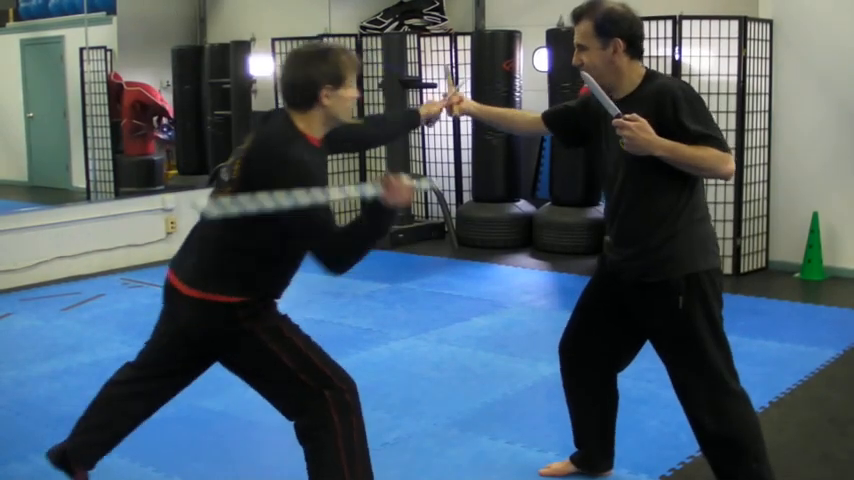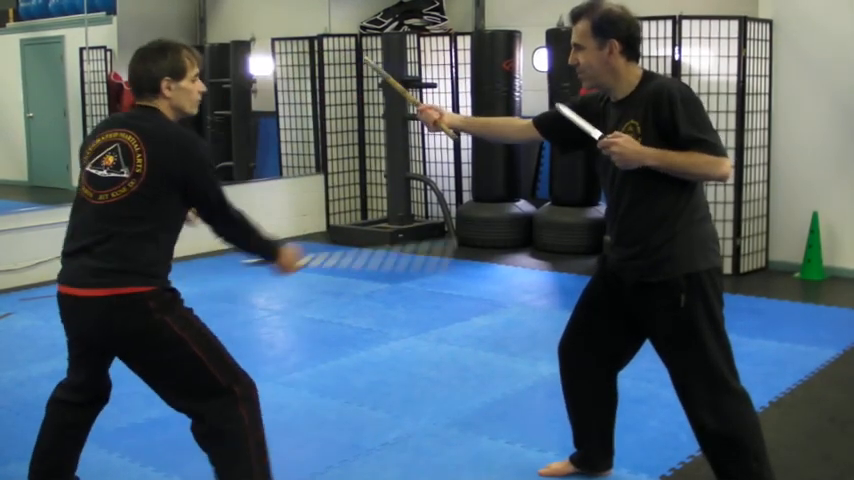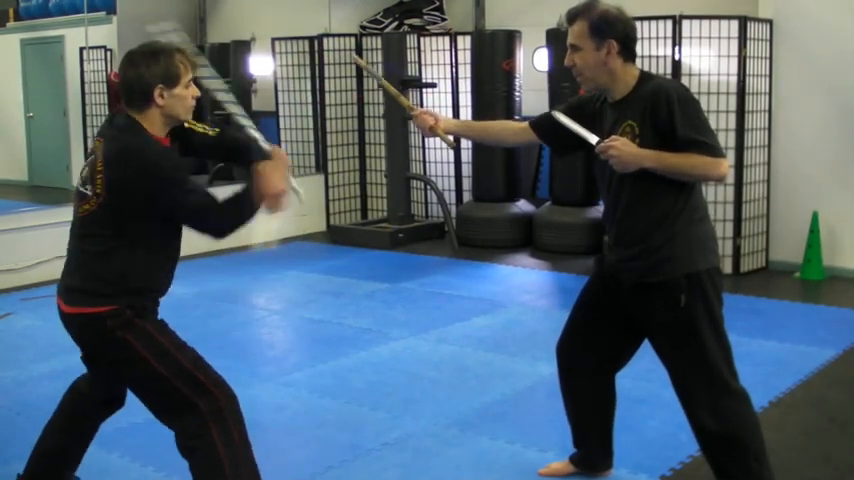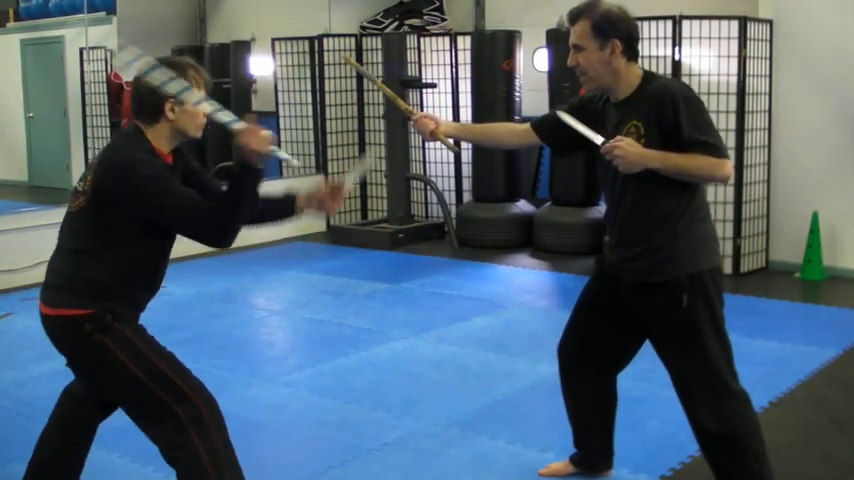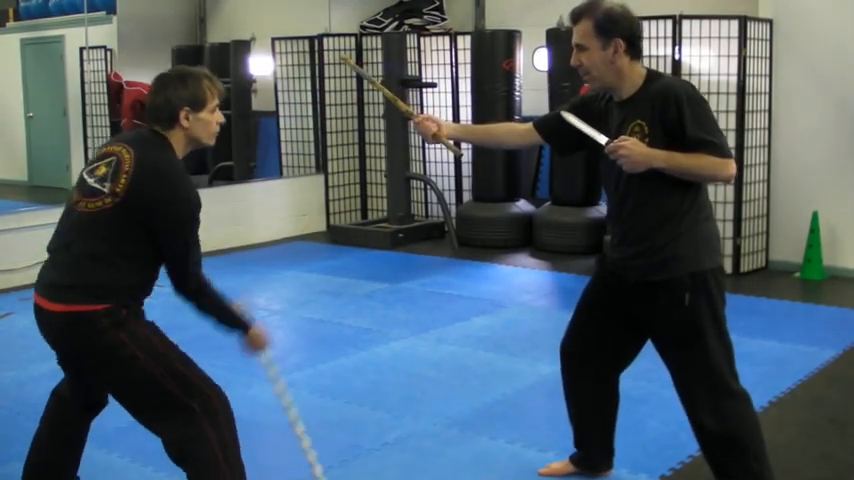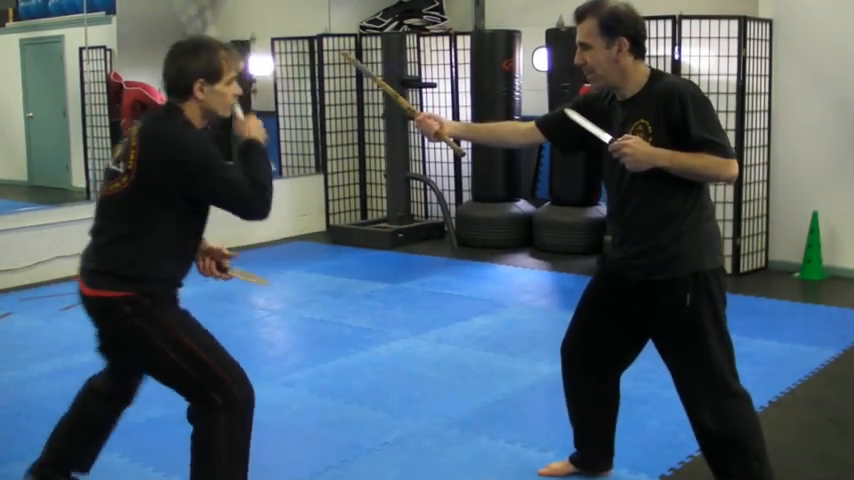
dt=0.4s
person 1, frame 1
left shoulder: (670, 94)
right shoulder: (598, 105)
left elbow: (724, 165)
right elbow: (536, 123)
left wrist: (655, 144)
right wrist: (471, 107)
left hip: (680, 269)
right hip: (623, 264)
left knee: (710, 387)
right knee: (581, 354)
person 1, frame 2
left shoulder: (667, 95)
right shoulder: (595, 107)
left elbow: (719, 166)
right elbow: (525, 129)
left wrist: (644, 154)
right wrist: (455, 121)
left hip: (680, 269)
right hip: (622, 264)
left knee: (710, 388)
right knee: (580, 354)
person 1, frame 3
left shoulder: (665, 97)
right shoulder: (592, 108)
left elbow: (717, 167)
right elbow: (521, 132)
left wrist: (642, 157)
right wrist: (449, 125)
left hip: (680, 270)
right hip: (620, 265)
left knee: (710, 389)
right knee: (579, 355)
person 1, frame 4
left shoulder: (669, 97)
right shoulder: (594, 108)
left elbow: (721, 168)
right elbow: (522, 134)
left wrist: (647, 157)
right wrist: (449, 128)
left hip: (681, 270)
right hip: (621, 265)
left knee: (711, 390)
right knee: (580, 356)
person 1, frame 5
left shoulder: (673, 96)
right shoulder: (596, 107)
left elbow: (724, 167)
right elbow: (525, 133)
left wrist: (651, 157)
right wrist: (451, 130)
left hip: (683, 270)
right hip: (623, 264)
left knee: (711, 390)
right knee: (582, 356)
person 1, frame 6
left shoulder: (676, 96)
right shoulder: (598, 106)
left elbow: (727, 168)
right elbow: (527, 132)
left wrist: (655, 155)
right wrist: (454, 128)
left hip: (685, 269)
right hip: (624, 264)
left knee: (712, 390)
right knee: (583, 357)
person 2, frame 1
left shoulder: (281, 131)
right shoulder: (290, 161)
left elbow: (354, 134)
right elbow: (336, 255)
left wrist: (415, 117)
right wrist: (386, 206)
left hip: (187, 286)
right hip: (228, 303)
left knee: (150, 373)
right knee: (327, 398)
person 2, frame 2
left shoulder: (101, 133)
right shoulder: (179, 143)
right elbow: (221, 214)
right wrist: (274, 250)
left hip: (76, 292)
right hip: (135, 298)
left knee: (82, 386)
right knee: (227, 397)
person 2, frame 3
left shoulder: (134, 129)
right shoulder: (142, 156)
left elbow: (218, 140)
right elbow: (216, 220)
left wrist: (264, 158)
right wrist: (258, 190)
left hip: (90, 301)
right hip: (113, 311)
left knee: (102, 386)
right knee: (211, 404)
person 2, frame 4
left shoulder: (147, 152)
right shoulder: (136, 168)
left elbow: (215, 207)
right elbow: (217, 228)
left wrist: (301, 199)
right wrist: (250, 161)
left hip: (72, 304)
right hip: (87, 316)
left knee: (96, 390)
right knee: (190, 411)
person 2, frame 5
left shoulder: (122, 149)
right shoulder: (168, 184)
right elbow: (188, 280)
right wrist: (243, 327)
left hip: (53, 300)
right hip: (95, 315)
left knee: (85, 386)
right knee: (203, 410)
person 2, frame 6
left shoulder: (157, 129)
right shoulder: (178, 143)
right elbow: (254, 203)
left wrist: (196, 247)
right wrist: (254, 144)
left hip: (110, 283)
right hip: (133, 296)
left knee: (119, 377)
right knee: (229, 394)
